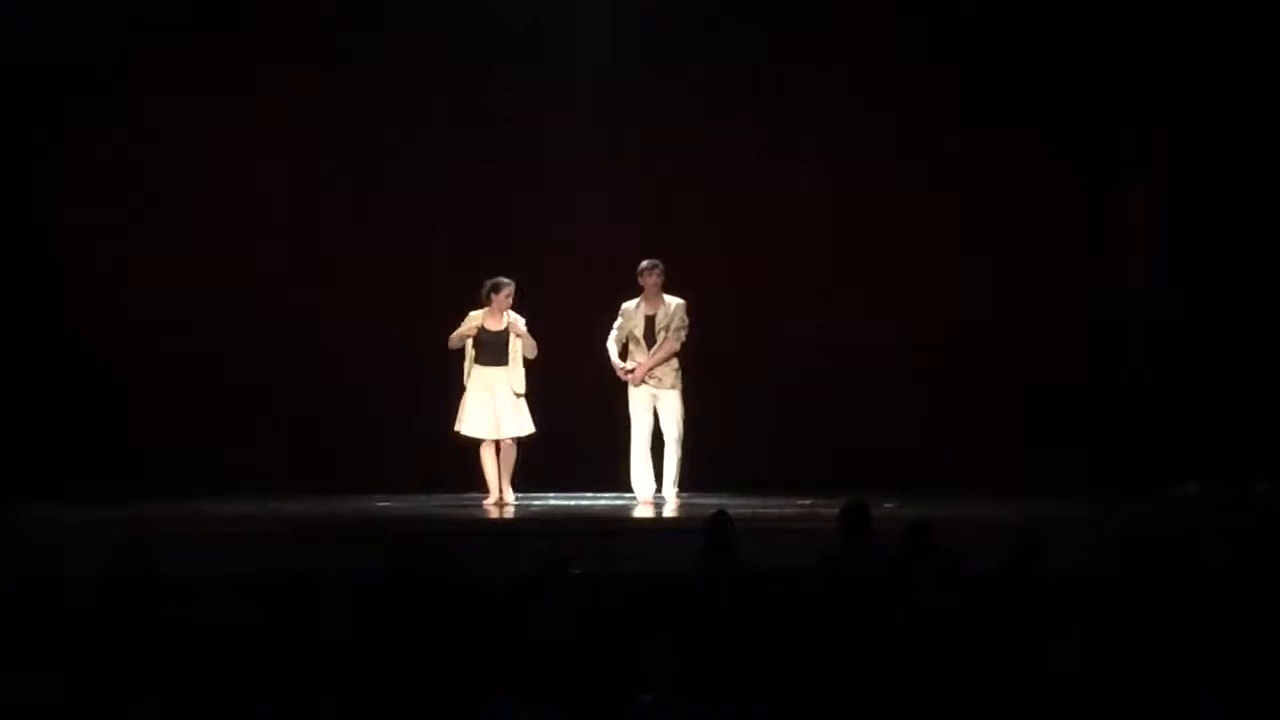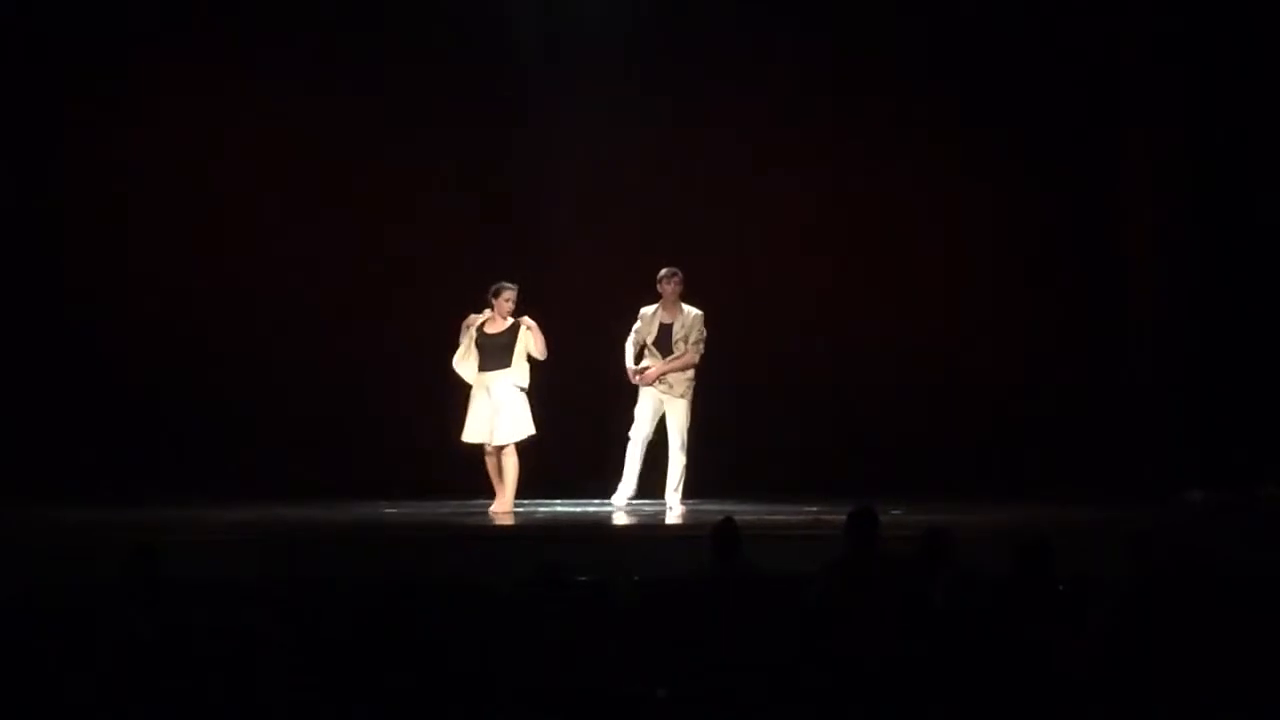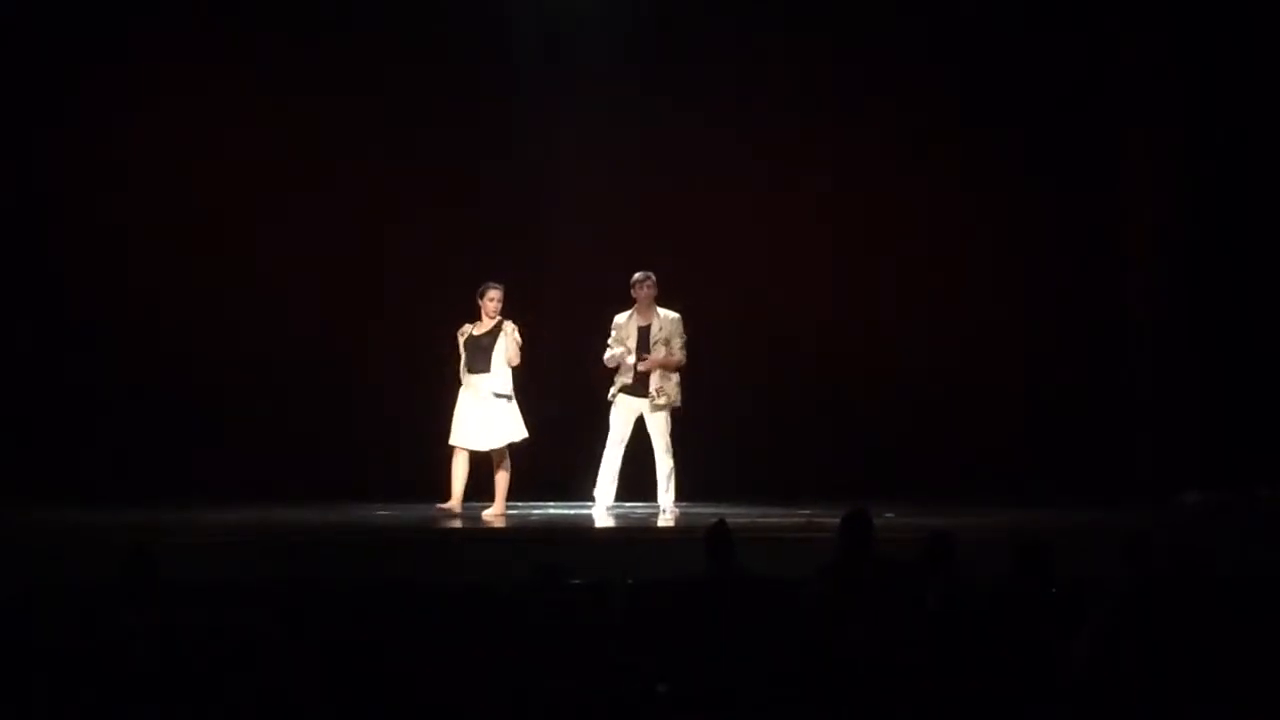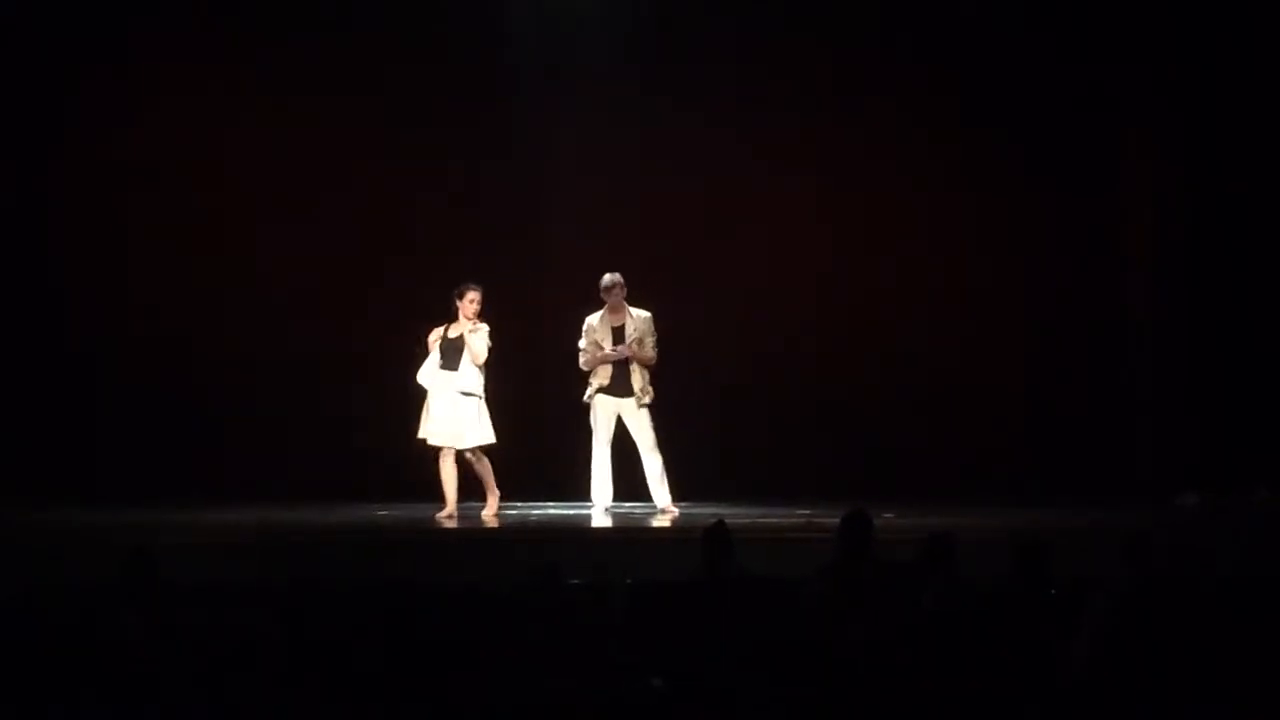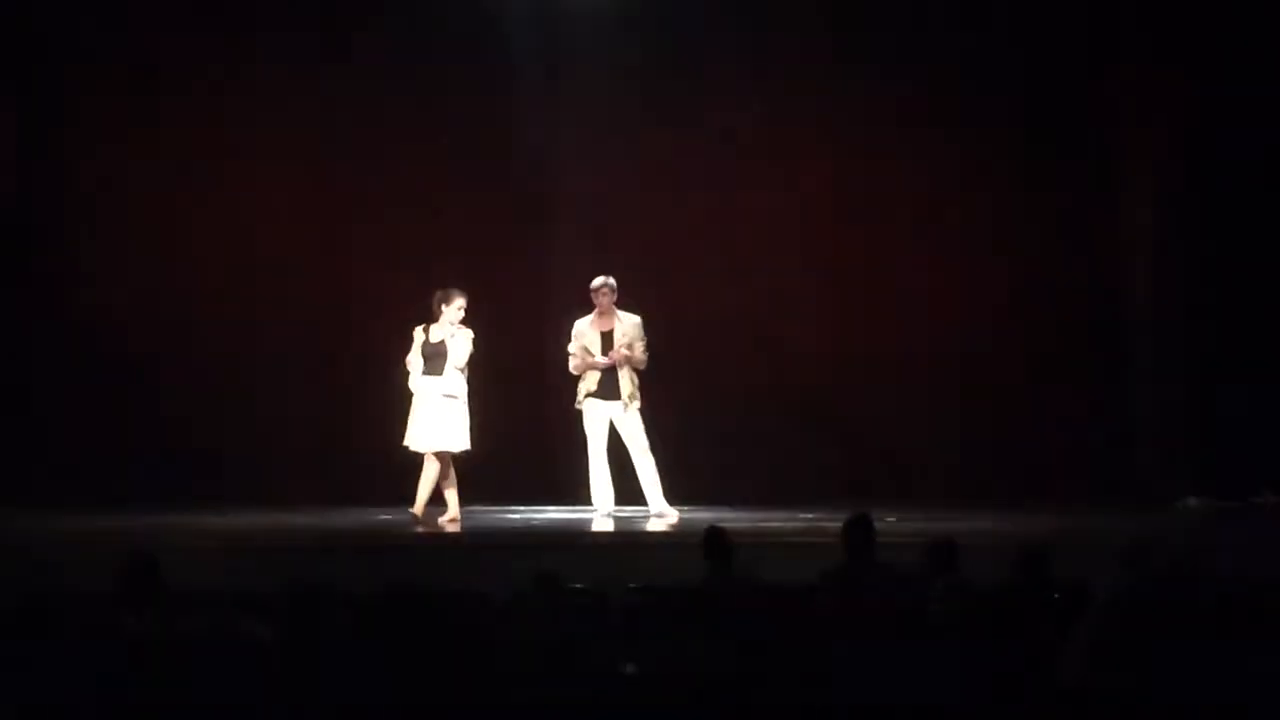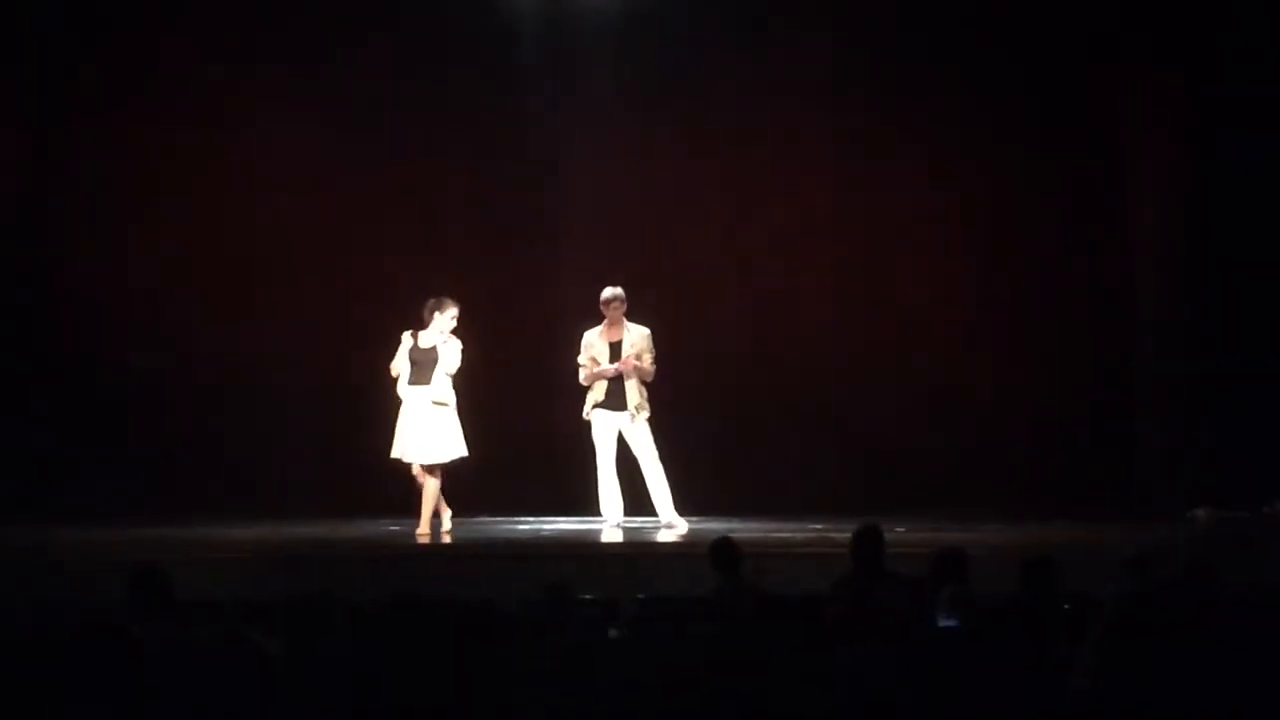
dt=0.5s
person 1, frame 1
left shoulder: (676, 306)
right shoulder: (628, 309)
left elbow: (674, 344)
right elbow: (613, 339)
left wrist: (645, 366)
right wrist: (616, 361)
left hip: (668, 378)
right hip: (639, 380)
left knee: (673, 435)
right knee: (640, 436)
left ankle: (670, 490)
right ankle: (644, 492)
person 1, frame 2
left shoulder: (694, 317)
right shoulder: (646, 314)
left elbow: (693, 356)
right elbow: (633, 341)
left wrist: (660, 369)
right wrist: (630, 362)
left hip: (679, 386)
right hip: (651, 384)
left knee: (678, 444)
right knee: (639, 434)
left ankle: (674, 499)
right ankle: (624, 490)
person 1, frame 3
left shoulder: (671, 320)
right shoulder: (621, 321)
left elbow: (680, 358)
right elbow: (610, 356)
left wrist: (658, 362)
right wrist: (613, 356)
left hip: (658, 394)
right hip: (626, 392)
left knee: (663, 448)
right knee: (614, 445)
left ankle: (666, 503)
right ankle: (602, 501)
person 1, frame 4
left shoulder: (643, 318)
right shoulder: (592, 322)
left elbow: (652, 357)
right elbow: (584, 362)
left wrist: (635, 353)
right wrist: (603, 356)
left hip: (634, 394)
right hip: (603, 393)
left knee: (649, 445)
right knee: (601, 447)
left ankle: (663, 501)
right ankle: (601, 502)
person 1, frame 5
left shoulder: (632, 323)
right shoulder: (581, 326)
left elbow: (642, 361)
right elbow: (573, 366)
left wrist: (628, 356)
right wrist: (592, 362)
left hip: (624, 397)
right hip: (594, 397)
left knee: (641, 449)
right knee: (597, 452)
left ankle: (658, 504)
right ankle: (603, 506)
person 1, frame 6
left shoulder: (641, 334)
right shoulder: (590, 337)
left elbow: (650, 373)
right elbow: (583, 377)
left wrist: (636, 366)
right wrist: (600, 371)
left hip: (632, 408)
right hip: (602, 408)
left knee: (650, 459)
right knee: (605, 463)
left ankle: (668, 515)
right ankle: (612, 517)
person 2, frame 1
left shoulder: (515, 321)
right shoulder: (475, 318)
left elbow: (532, 353)
right elbow: (452, 343)
left wrist: (523, 334)
right wrist: (464, 334)
left hip: (506, 382)
right hip: (480, 382)
left knee: (508, 439)
right knee: (486, 439)
left ankle: (506, 484)
right ankle: (494, 492)
person 2, frame 2
left shoulder: (520, 327)
right shoulder: (479, 325)
left elbow: (541, 354)
right elbow: (465, 353)
left wrist: (534, 327)
right wrist: (465, 328)
left hip: (507, 387)
right hip: (482, 387)
left knee: (507, 445)
right knee: (489, 447)
left ankle: (508, 501)
right ankle: (499, 494)
person 2, frame 3
left shoulder: (504, 328)
right shoulder: (472, 329)
left elbow: (514, 360)
left wrist: (511, 335)
right wrist: (460, 339)
left hip: (493, 392)
right hip: (469, 391)
left knee: (498, 450)
right knee: (460, 447)
left ankle: (499, 504)
right ankle: (456, 500)
person 2, frame 4
left shoulder: (480, 329)
right shoulder: (444, 330)
left elbow: (479, 359)
left wrist: (467, 333)
right wrist: (431, 343)
left hip: (465, 392)
right hip: (441, 391)
left knee: (471, 451)
right knee: (445, 451)
left ankle: (492, 494)
right ankle: (451, 504)
person 2, frame 5
left shoulder: (462, 334)
right shoulder: (423, 331)
left elbow: (459, 362)
right elbow: (411, 365)
left wrist: (449, 336)
right wrist: (417, 343)
left hip: (448, 397)
right hip: (425, 395)
left knee: (434, 454)
right knee: (442, 457)
left ankle: (419, 507)
right ankle: (453, 508)
person 2, frame 6
left shoulder: (452, 343)
right shoulder: (411, 337)
left elbow: (451, 368)
right elbow: (394, 370)
left wrist: (441, 342)
right wrist: (405, 347)
left hip: (437, 405)
right hip: (412, 405)
left knee: (432, 466)
right knee: (418, 468)
left ankle: (425, 523)
right ankle: (443, 510)
